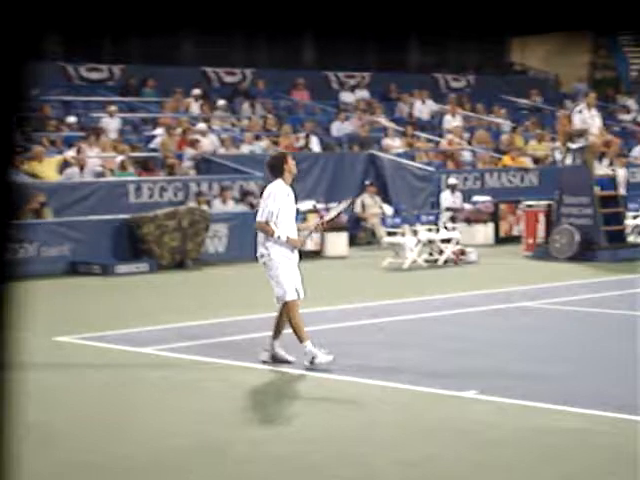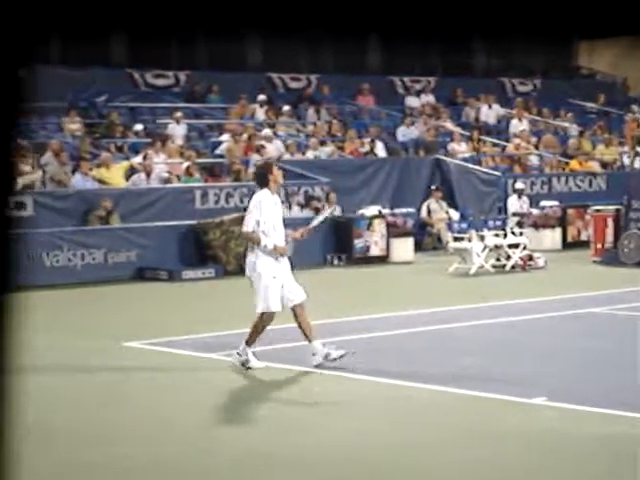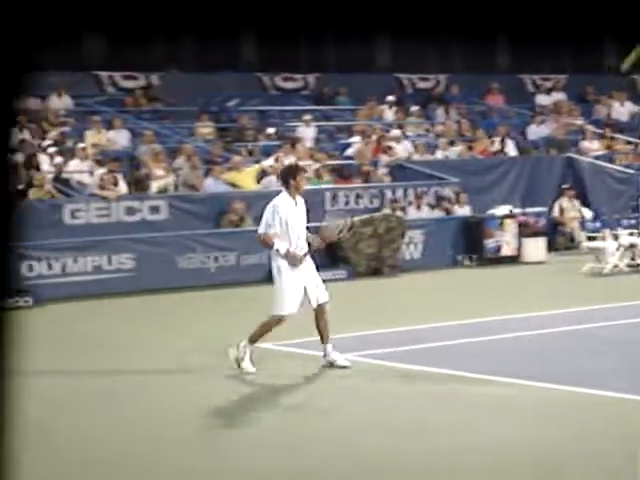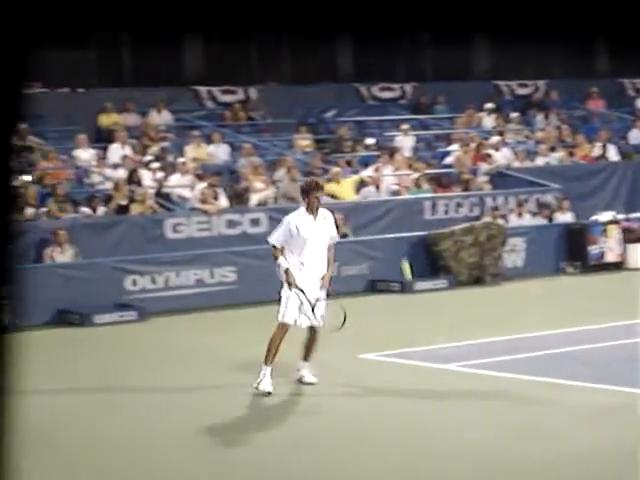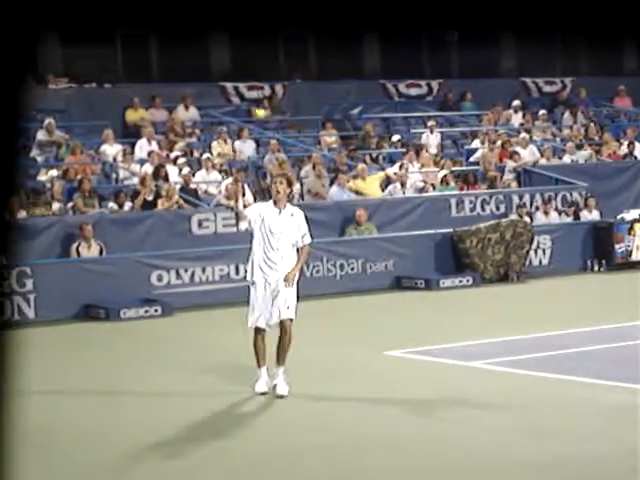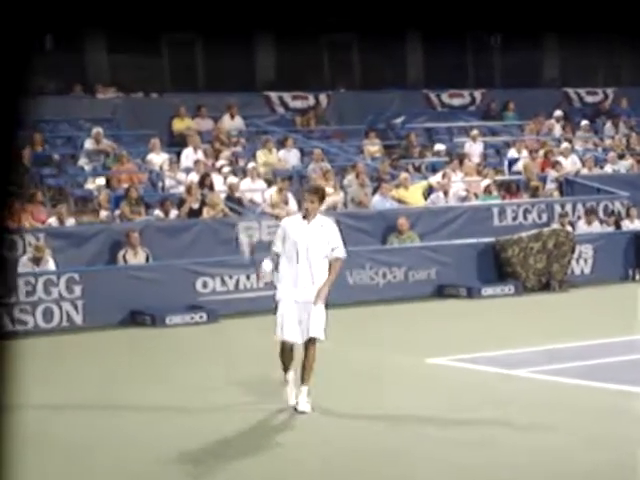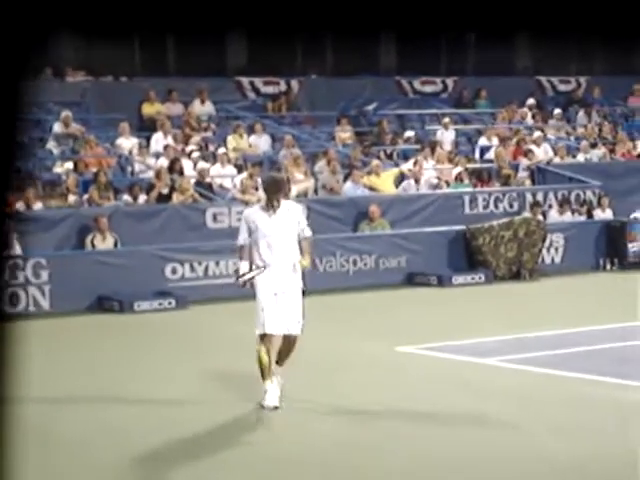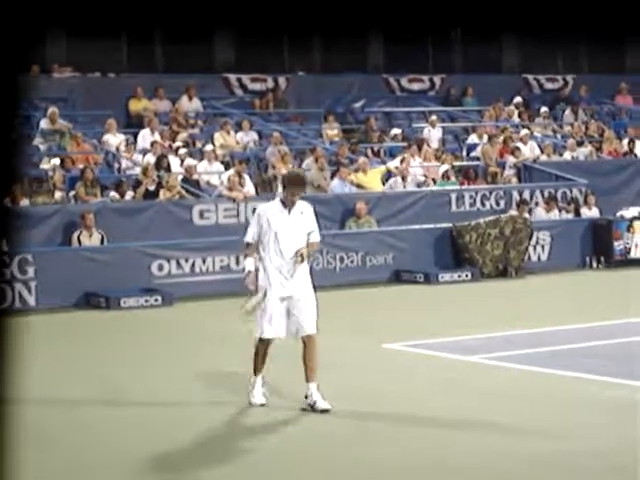
dt=0.5s
person 1, frame 1
left shoulder: (288, 191)
right shoulder: (274, 191)
right elbow: (261, 225)
right wrist: (287, 239)
left hip: (287, 255)
right hip: (275, 255)
left knee: (288, 302)
right knee: (291, 302)
left ankle: (273, 348)
right ankle: (310, 351)
person 1, frame 2
left shoulder: (274, 200)
right shoulder: (260, 202)
right elbow: (247, 234)
left wrist: (292, 235)
right wrist: (272, 246)
left hip: (279, 264)
right hip: (263, 265)
left knee: (298, 305)
right knee: (268, 312)
left ankle: (318, 350)
right ankle: (244, 352)
person 1, frame 3
left shoulder: (300, 202)
right shoulder: (277, 206)
right elbow: (263, 237)
left wrist: (312, 239)
right wrist: (288, 253)
left hip: (305, 263)
right hip: (287, 267)
left knee: (321, 306)
right knee: (280, 316)
left ankle: (328, 353)
right ankle: (244, 349)
person 1, frame 4
left shoulder: (327, 217)
right shoulder: (291, 221)
left elbow: (330, 246)
right elbow: (275, 248)
left wrist: (328, 271)
right wrist: (286, 269)
left hip: (317, 281)
right hip: (295, 281)
left knee: (315, 328)
right knee: (283, 326)
left ankle: (303, 368)
right ankle: (265, 373)
person 1, frame 5
left shoulder: (297, 214)
right shoulder: (260, 209)
left elbow: (305, 245)
right elbow: (243, 215)
left wrist: (296, 268)
right wrist: (239, 202)
left hip: (285, 279)
right hip: (261, 278)
left knee: (286, 324)
right knee: (259, 328)
left ankle: (280, 375)
right ankle: (263, 375)
person 1, frame 6
left shoulder: (329, 227)
right shoulder: (287, 224)
left elbow: (337, 258)
right elbow: (277, 254)
left wrist: (326, 285)
right wrist: (267, 265)
left hip: (314, 293)
right hip: (288, 292)
left knee: (311, 341)
right knee: (287, 342)
left ankle: (303, 392)
right ankle: (288, 374)
person 1, frame 7
left shoulder: (295, 210)
right shoulder: (250, 215)
left elbow: (304, 235)
right elbow: (244, 246)
left wrist: (306, 256)
right wrist: (244, 269)
left hip: (290, 281)
right hip: (264, 282)
left knee: (292, 334)
right knee: (267, 333)
left ankle: (276, 369)
right ankle: (269, 387)
person 1, frame 8
left shoulder: (307, 210)
right shoulder: (264, 212)
left elbow: (314, 240)
right elbow: (251, 243)
left wrist: (306, 250)
right wrist: (250, 269)
left hip: (300, 283)
right hip: (272, 284)
left knee: (309, 335)
right knee: (267, 337)
left ankle: (312, 393)
right ankle: (256, 382)
